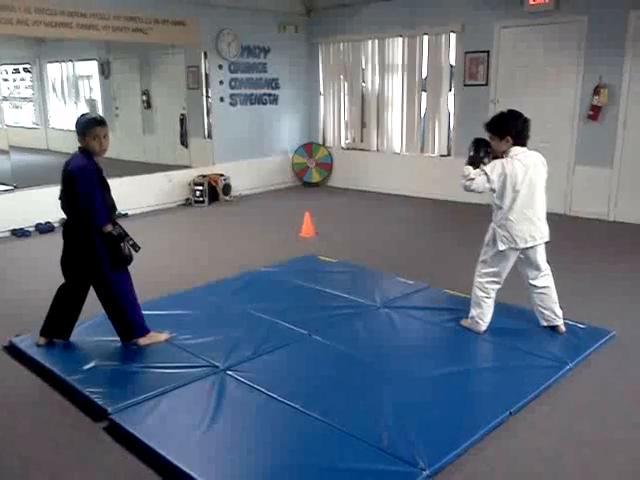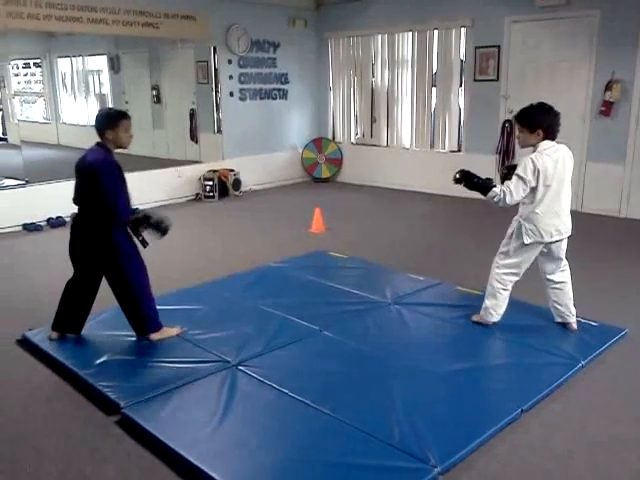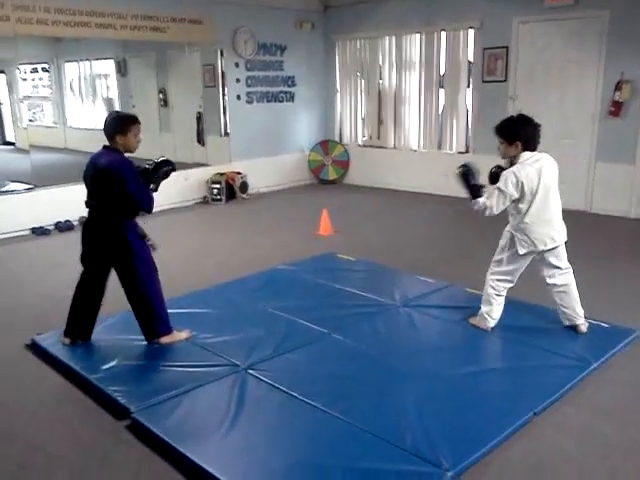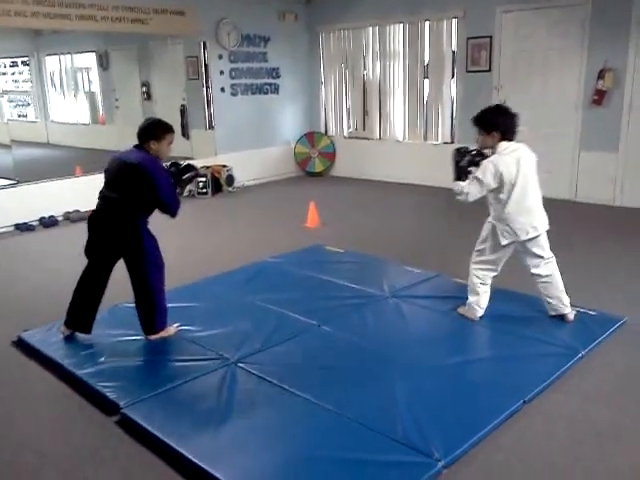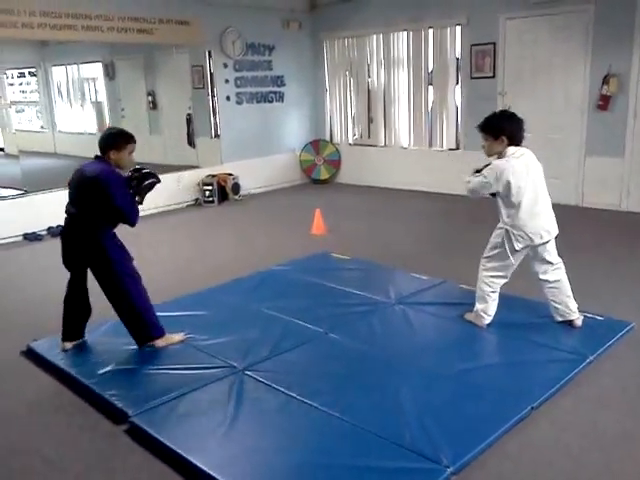
dt=0.7s
person 1, frame 1
left shoulder: (75, 163)
right shoulder: (85, 168)
right elbow: (94, 211)
right wrist: (112, 234)
left hip: (76, 234)
right hip: (91, 238)
left knee: (75, 284)
right knee: (116, 283)
left ankle: (50, 333)
right ankle: (138, 333)
person 1, frame 2
left shoulder: (88, 157)
right shoulder: (106, 164)
right elbow: (118, 209)
left wrist: (127, 215)
left hip: (85, 228)
right hip: (106, 232)
left knee: (84, 278)
right knee: (132, 276)
left ankle: (61, 327)
right ankle: (152, 328)
person 1, frame 3
left shoulder: (95, 160)
right shoulder: (122, 165)
right elbow: (144, 203)
left wrist: (141, 179)
right wrist: (151, 183)
left hip: (95, 228)
right hip: (118, 231)
left knee: (91, 280)
right knee: (143, 278)
left ankle: (74, 333)
right ankle: (162, 331)
person 1, frame 4
left shoulder: (120, 159)
right shoulder: (152, 166)
right elbow: (171, 208)
left wrist: (166, 180)
right wrist: (175, 185)
left hip: (101, 221)
right hip: (129, 226)
left knee: (95, 272)
right knee: (150, 272)
left ankle: (72, 323)
right ankle: (155, 327)
person 1, frame 5
left shoulder: (84, 170)
right shoulder: (110, 177)
right elbow: (130, 218)
left wrist: (127, 186)
right wrist: (137, 195)
left hip: (72, 235)
right hip: (96, 239)
left knee: (77, 283)
right knee: (127, 284)
left ankle: (70, 337)
right ankle: (154, 335)
person 2, frame 1
left shoulder: (501, 166)
right shoulder: (539, 160)
left elbow: (471, 183)
left wrist: (473, 163)
left hip: (507, 233)
right hip: (535, 231)
left knee: (487, 277)
right knee: (540, 276)
left ankle: (477, 321)
right ankle: (555, 321)
person 2, frame 2
left shoulder: (532, 162)
right shoulder: (566, 154)
left elbow: (508, 196)
left wrist: (479, 184)
right wrist: (516, 177)
left hip: (531, 228)
right hip: (558, 226)
left knee: (504, 269)
right knee: (557, 272)
left ankle: (489, 314)
right ankle: (568, 318)
person 2, frame 3
left shoulder: (513, 174)
right shoulder: (549, 162)
left elbow: (490, 207)
left wrist: (473, 187)
left hip: (524, 236)
right hip: (552, 233)
left knee: (498, 276)
right knee: (561, 276)
left ankle: (486, 318)
right ankle: (577, 321)
person 2, frame 4
left shoulder: (492, 165)
right shoulder: (525, 152)
left elbow: (466, 193)
left hip: (505, 226)
right hip: (533, 222)
left knee: (482, 264)
right knee: (544, 265)
left ankle: (474, 308)
right ankle: (563, 309)
person 2, frame 5
left shoulder: (499, 168)
right shoulder: (529, 157)
left elbow: (473, 189)
left wrist: (477, 175)
right wrist: (488, 174)
left hip: (516, 231)
right hip: (543, 226)
left knee: (491, 270)
right knee: (552, 270)
left ankle: (481, 315)
right ankle: (571, 315)
